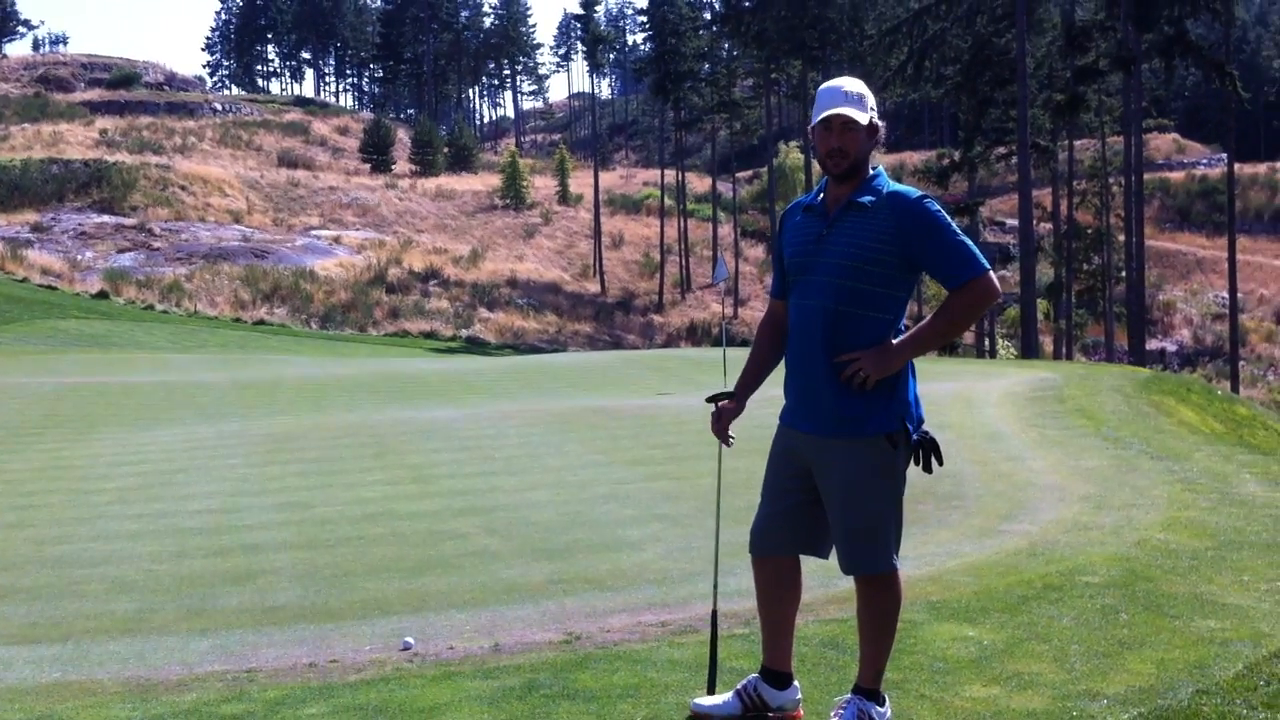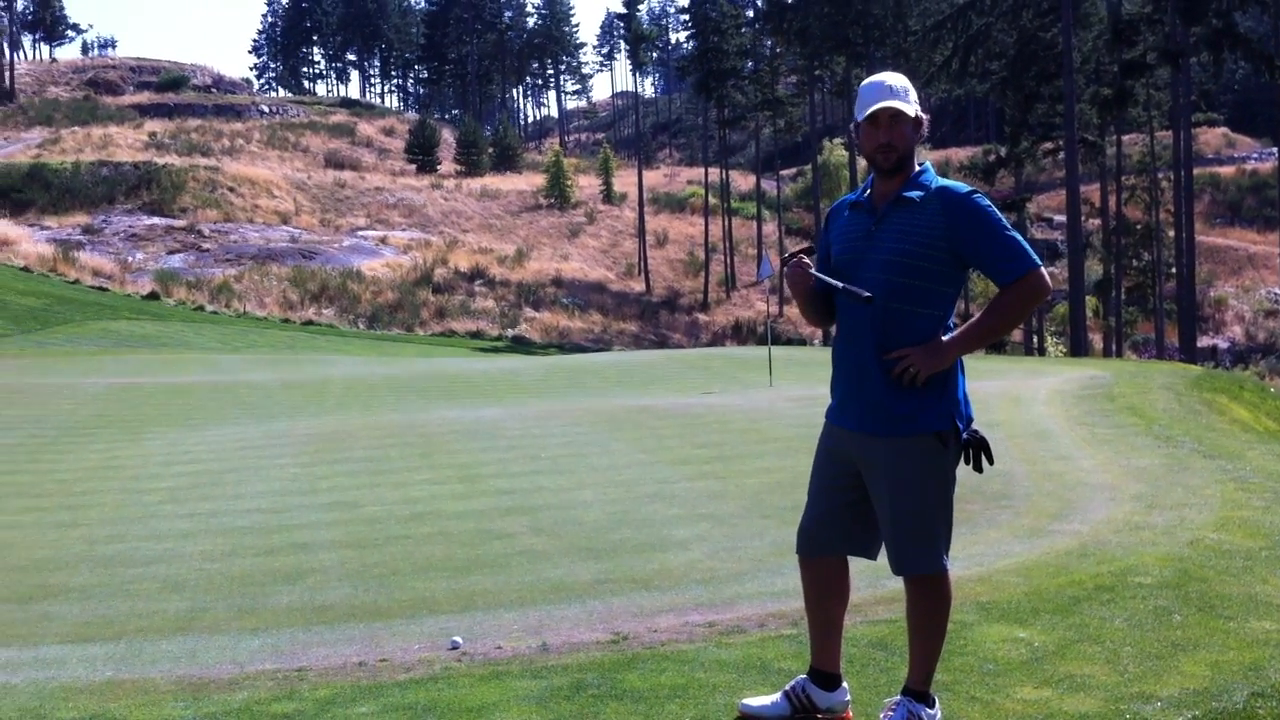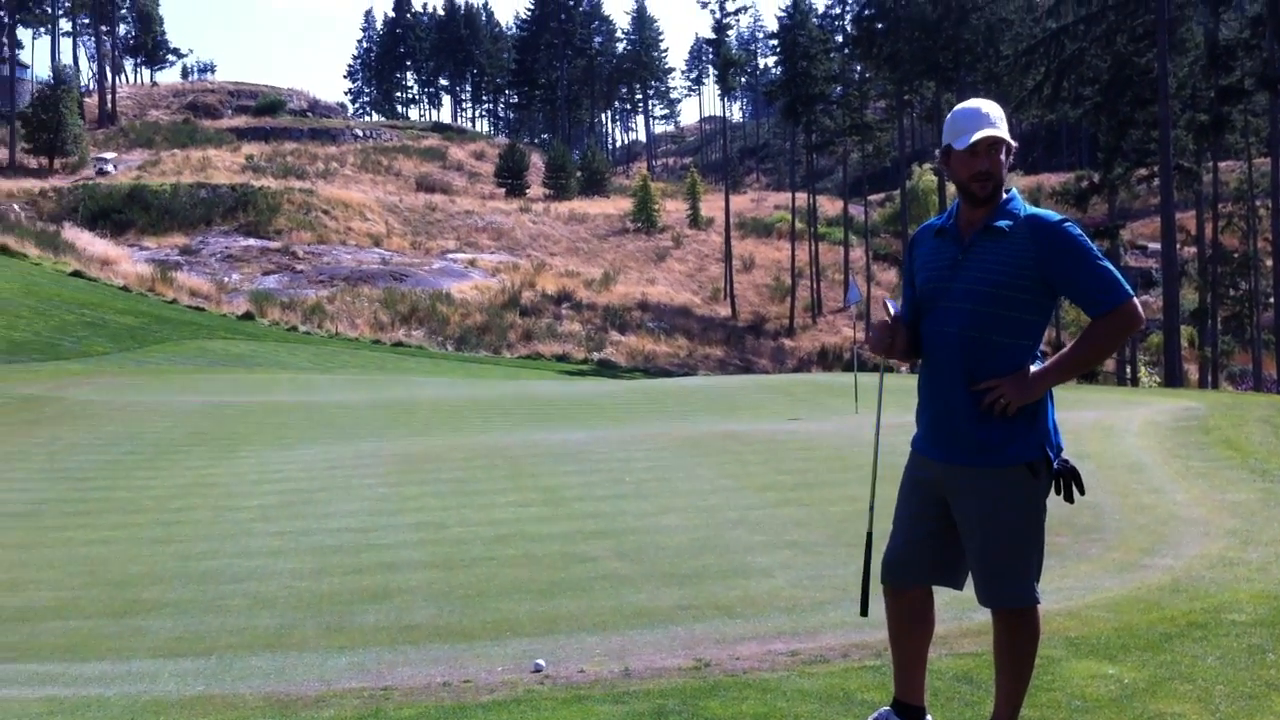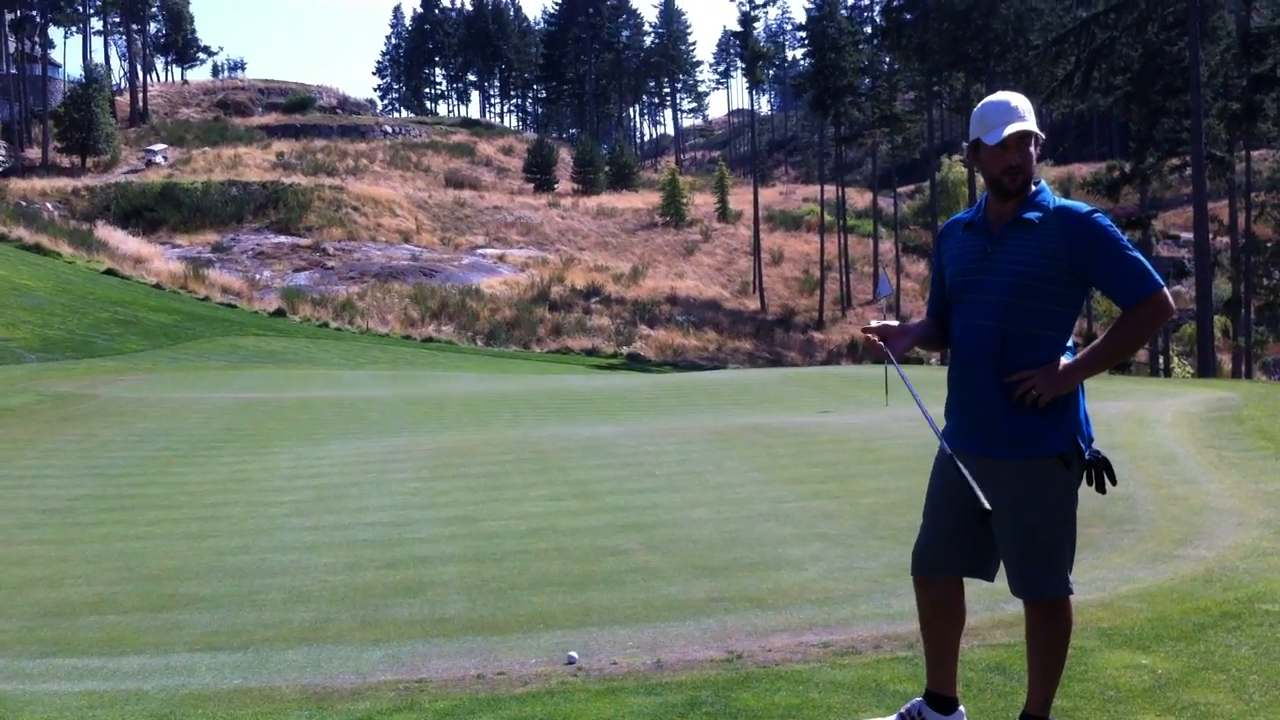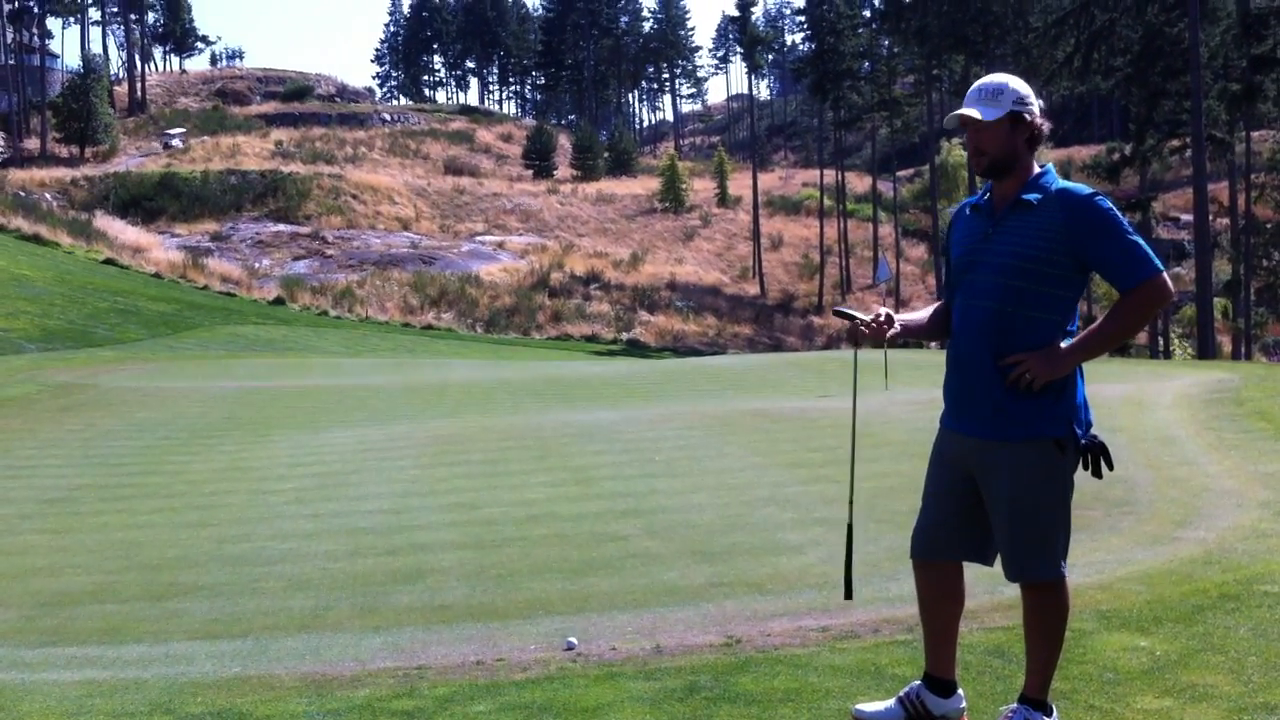
dt=1s
person 1, frame 1
left shoulder: (906, 210)
right shoulder: (795, 217)
left elbow: (981, 288)
left wrist: (900, 351)
right wrist: (740, 395)
left hip: (869, 425)
right hip: (798, 421)
left knee: (871, 563)
right knee: (771, 547)
person 1, frame 2
left shoulder: (955, 206)
right shoulder: (841, 214)
left elbow: (1032, 284)
left wrist: (952, 346)
right wrist: (802, 289)
left hip: (918, 424)
right hip: (845, 419)
left knee: (921, 564)
right knee: (818, 548)
person 1, frame 3
left shoulder: (1046, 234)
right shoulder: (925, 241)
left elbow: (1125, 314)
left wrist: (1043, 376)
right wrist: (891, 339)
left hip: (1008, 455)
right hip: (933, 450)
left knee: (1011, 596)
right knee: (903, 577)
person 1, frame 4
left shoulder: (1075, 226)
right shoulder: (953, 235)
left elbow: (1155, 305)
left wrist: (1073, 370)
right wrist: (906, 334)
left hip: (1039, 447)
right hip: (962, 442)
left knee: (1042, 588)
right knee: (933, 570)
person 1, frame 5
left shoulder: (1075, 209)
right shoulder: (964, 218)
left elbow: (1154, 289)
left wrist: (1068, 354)
right wrist: (900, 323)
left hip: (1036, 429)
right hip: (960, 425)
left knee: (1038, 571)
right knee: (934, 553)
